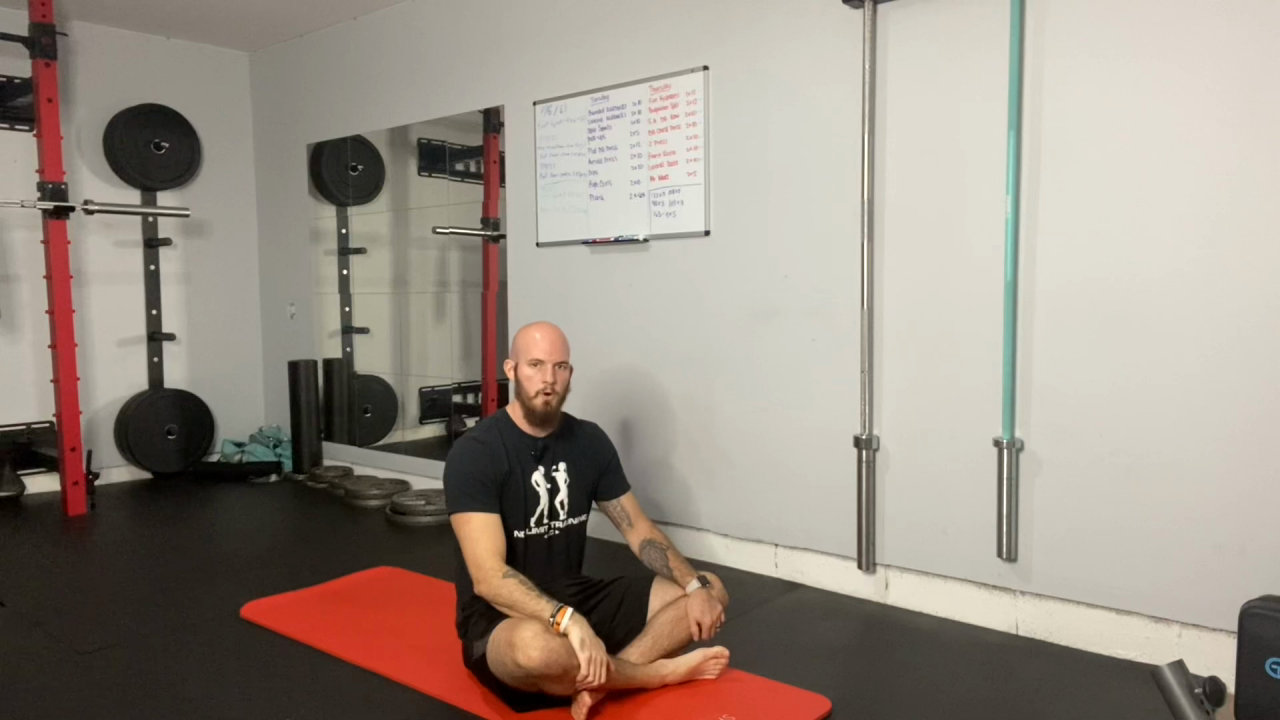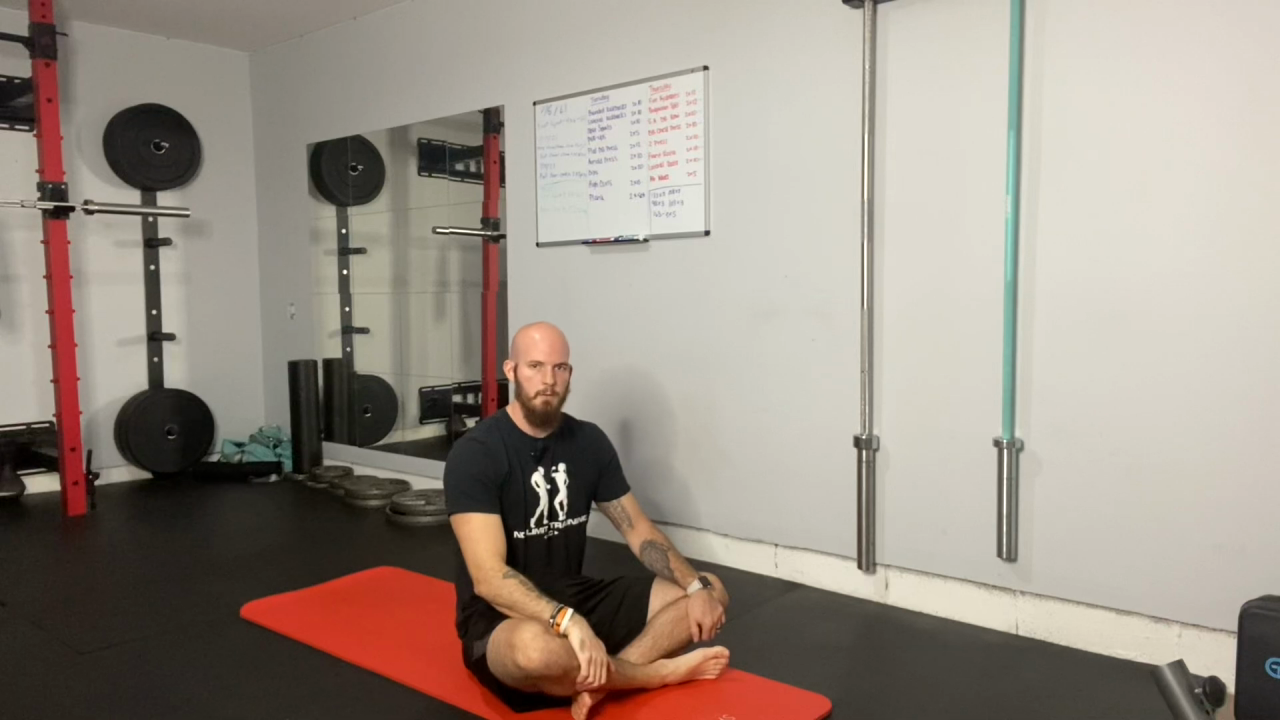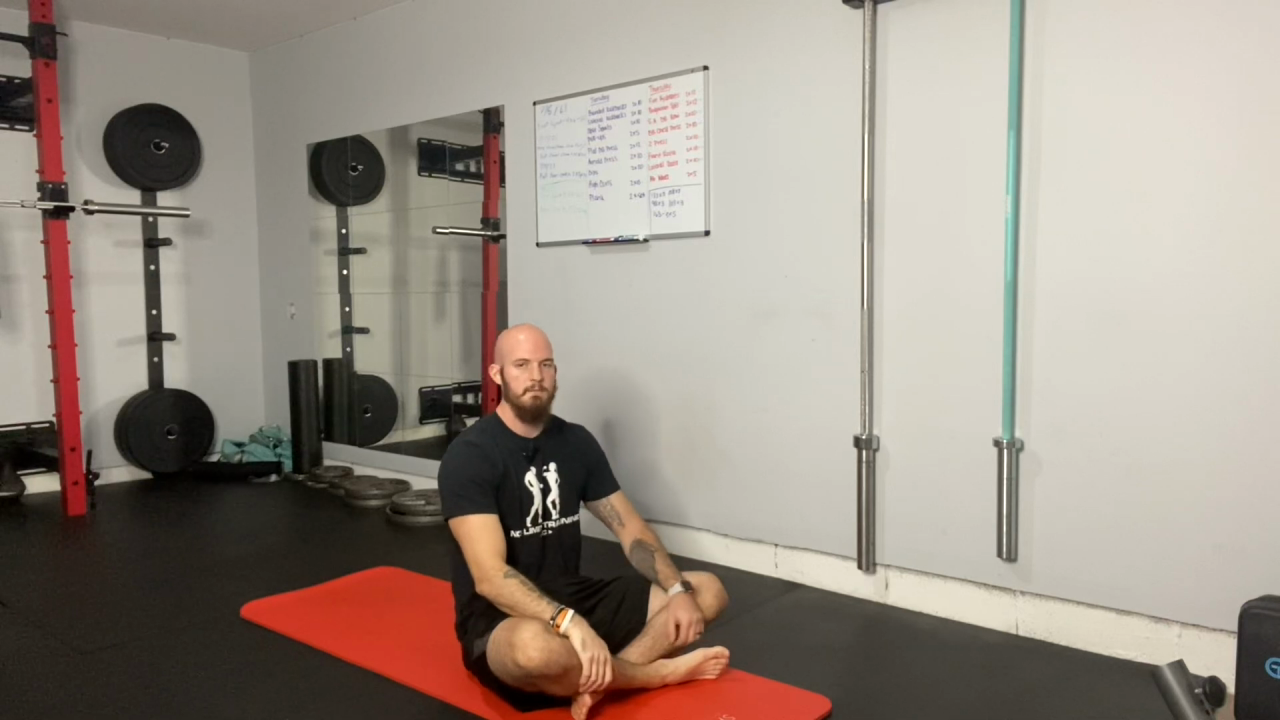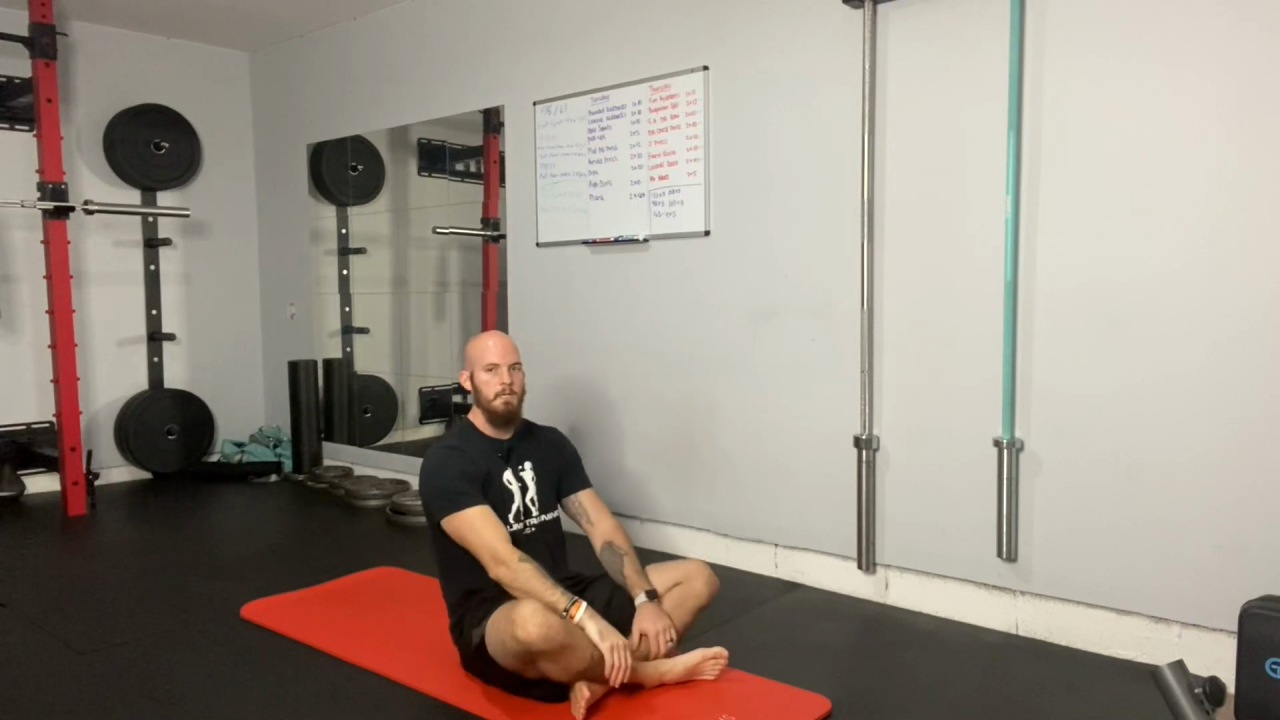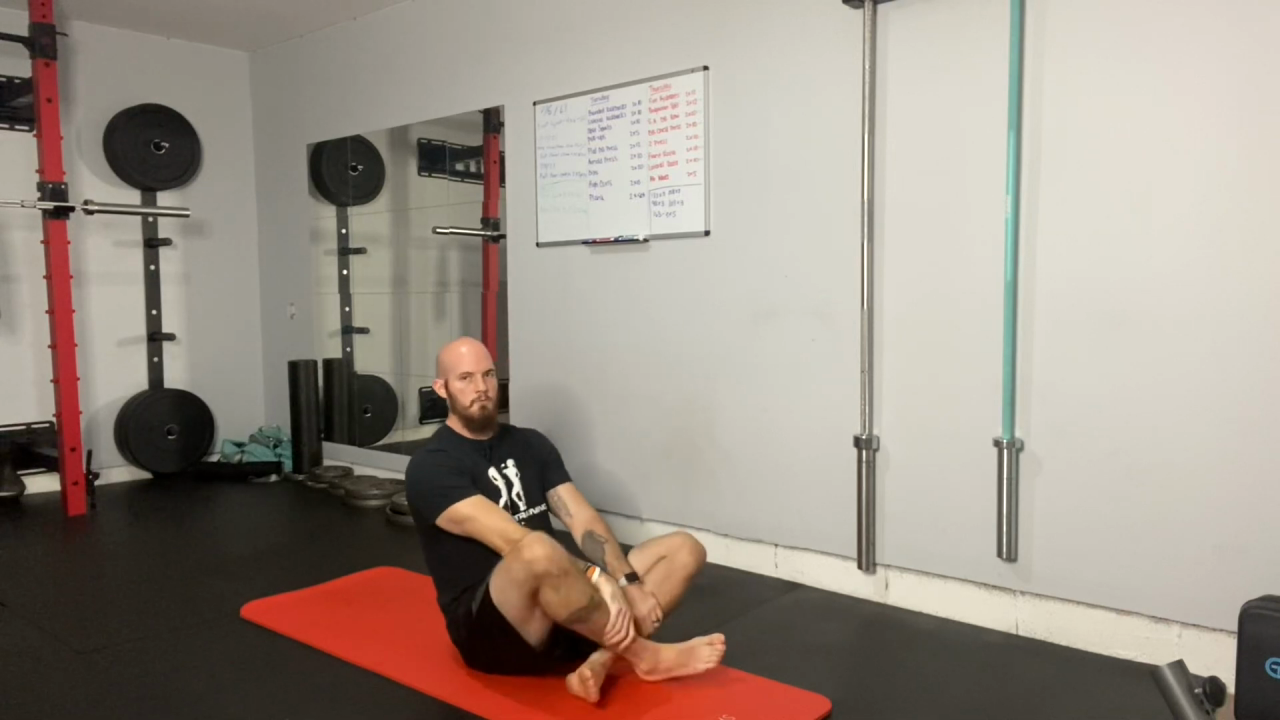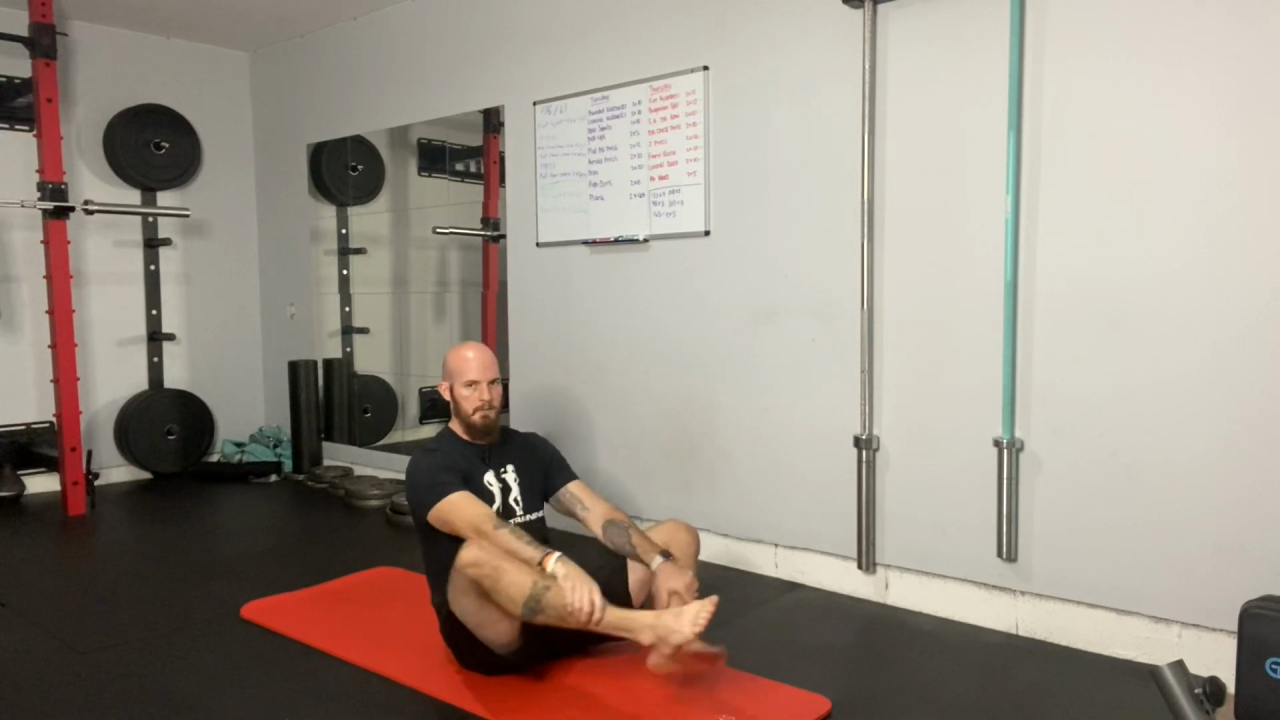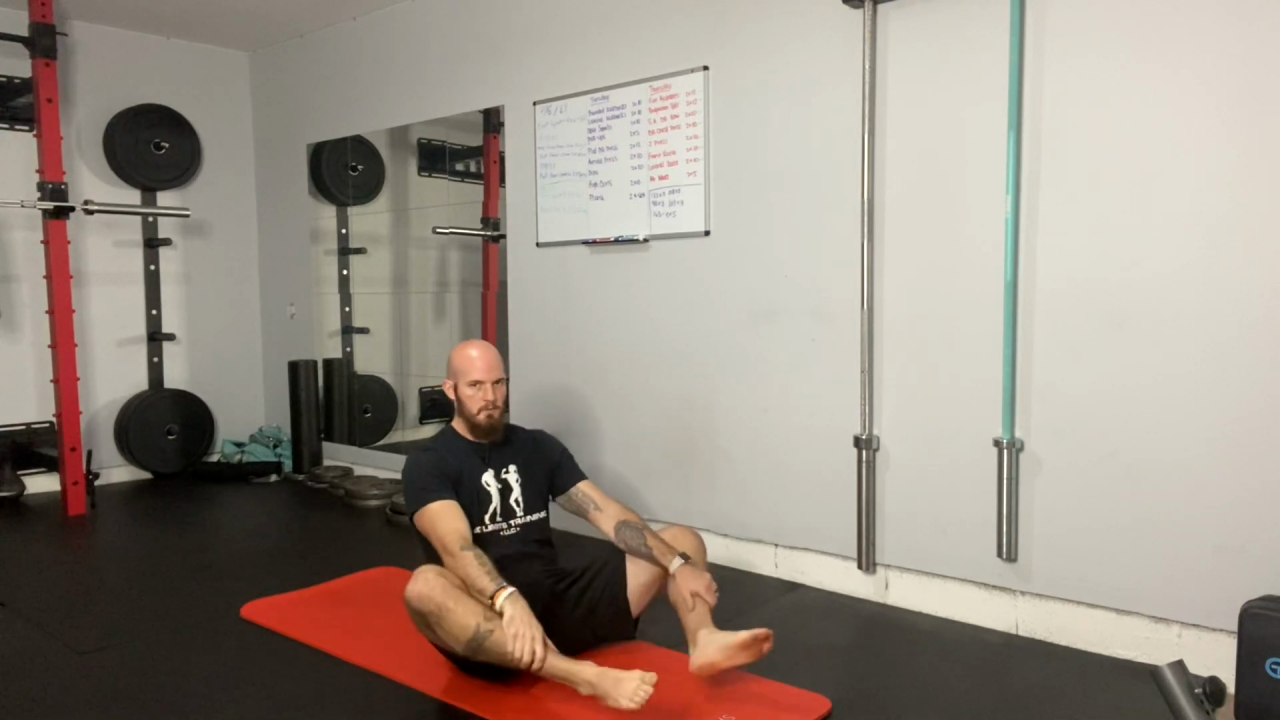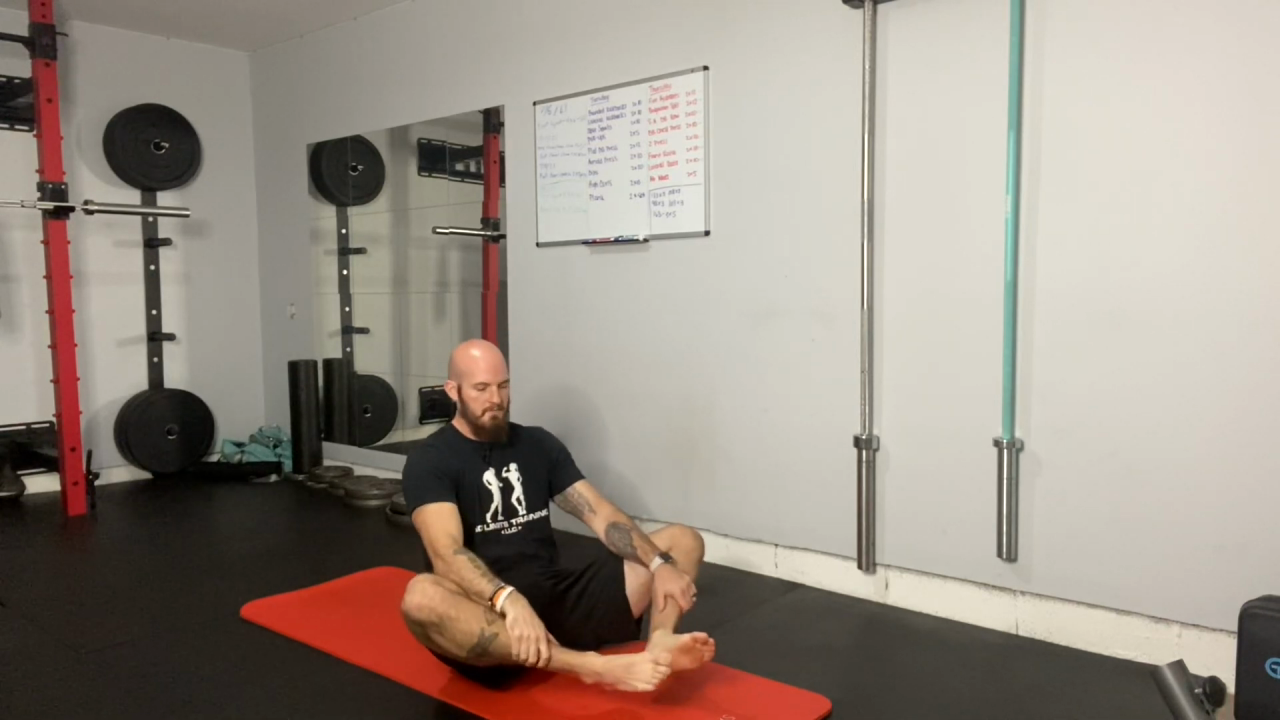
dt=0.4s
person 1, frame 1
left shoulder: (589, 441)
right shoulder: (475, 453)
left elbow: (637, 528)
right elbow: (489, 577)
left wrist: (694, 585)
right wrist: (569, 621)
left hip: (576, 596)
right hip: (502, 617)
left knee: (711, 591)
right knee: (535, 647)
left ankle: (599, 679)
right ankle: (659, 672)
person 1, frame 2
left shoulder: (588, 441)
right shoulder: (476, 453)
left elbow: (638, 529)
right elbow: (488, 577)
left wrist: (696, 586)
right wrist: (567, 622)
left hip: (575, 596)
right hip: (501, 617)
left knee: (711, 593)
right knee: (535, 650)
left ankle: (600, 680)
right ankle: (659, 671)
person 1, frame 3
left shoulder: (576, 441)
right shoulder: (469, 456)
left elbow: (629, 526)
right elbow: (490, 577)
left wrist: (678, 590)
right wrist: (571, 624)
left hip: (572, 595)
right hip: (499, 620)
left knee: (708, 592)
right knee: (536, 648)
left ankle: (601, 679)
right ankle: (656, 672)
person 1, frame 4
left shoulder: (550, 443)
right shoulder: (447, 461)
left elbow: (602, 527)
right elbow: (502, 563)
left wrist: (646, 600)
right wrist: (586, 618)
left hip: (561, 597)
right hip: (489, 622)
left knee: (698, 578)
right knee: (533, 623)
left ankle: (598, 677)
right ankle: (649, 670)
person 1, frame 5
left shoulder: (530, 443)
right shoulder: (431, 466)
left elbow: (582, 520)
right elbow: (510, 538)
left wrist: (629, 584)
right wrist: (597, 581)
left hip: (555, 607)
right hip: (489, 625)
left knee: (684, 549)
right knee: (538, 551)
left ankle: (598, 662)
right ankle: (646, 655)
person 1, frame 6
left shoulder: (532, 448)
right shoulder: (431, 465)
left elbow: (597, 514)
right elbow: (486, 529)
left wrist: (661, 562)
right wrist: (559, 565)
left hip: (544, 603)
right hip: (493, 629)
left knee: (677, 535)
right knee: (477, 556)
left ankle: (668, 644)
right ankle: (650, 626)
person 1, frame 7
left shoulder: (537, 445)
right shoulder: (429, 463)
left elbow: (608, 515)
right elbow: (456, 549)
left wrist: (679, 564)
right wrist: (510, 601)
left hip: (558, 596)
right hip: (490, 618)
left knee: (683, 542)
right knee: (424, 587)
left ankle: (703, 641)
right ankle: (583, 676)
person 1, frame 8
left shoulder: (538, 443)
right shoulder: (430, 461)
left elbow: (602, 516)
right elbow: (448, 554)
left wrist: (661, 564)
right wrist: (509, 599)
left hip: (558, 596)
right hip: (489, 614)
left knee: (682, 540)
right knee: (421, 599)
left ankle: (659, 645)
right ankle: (588, 666)
